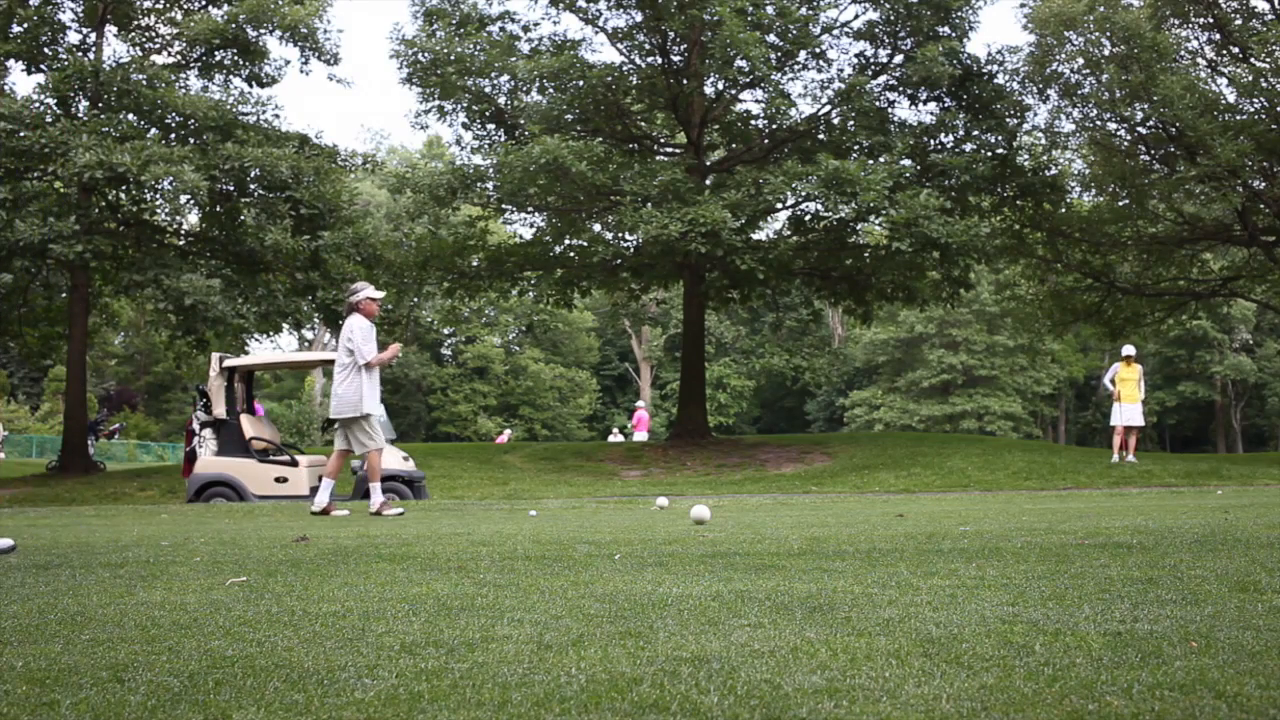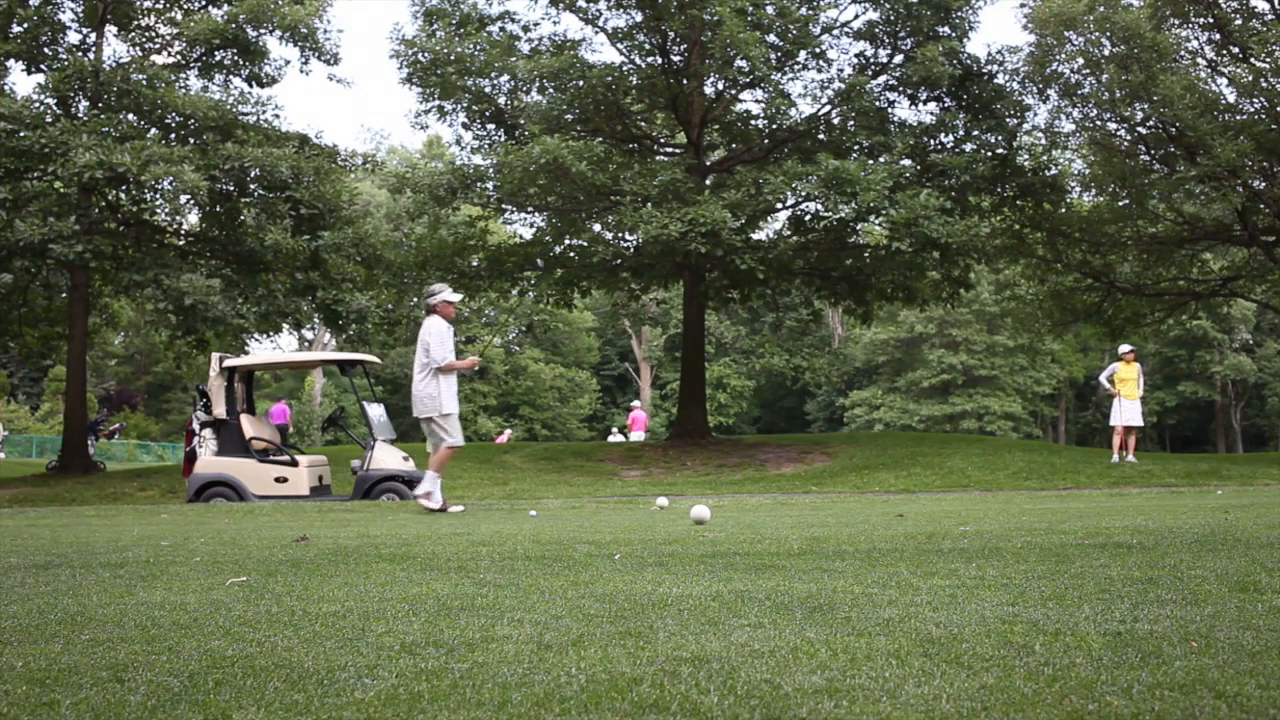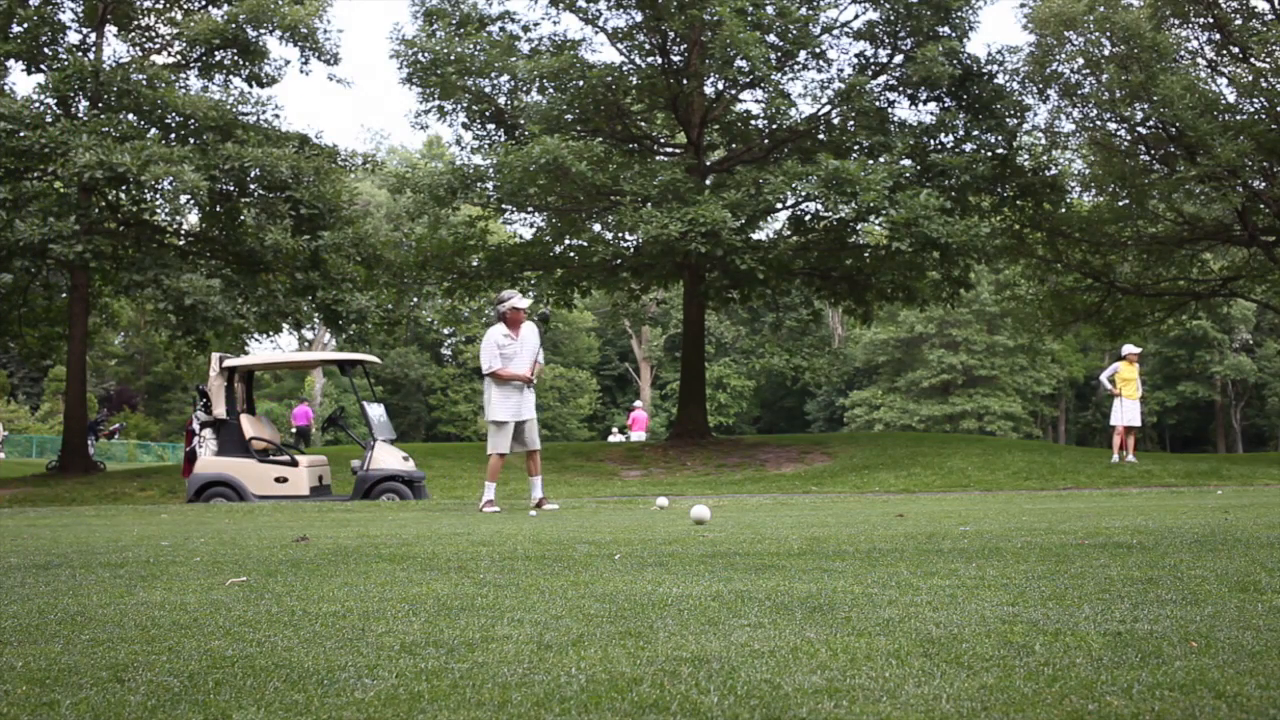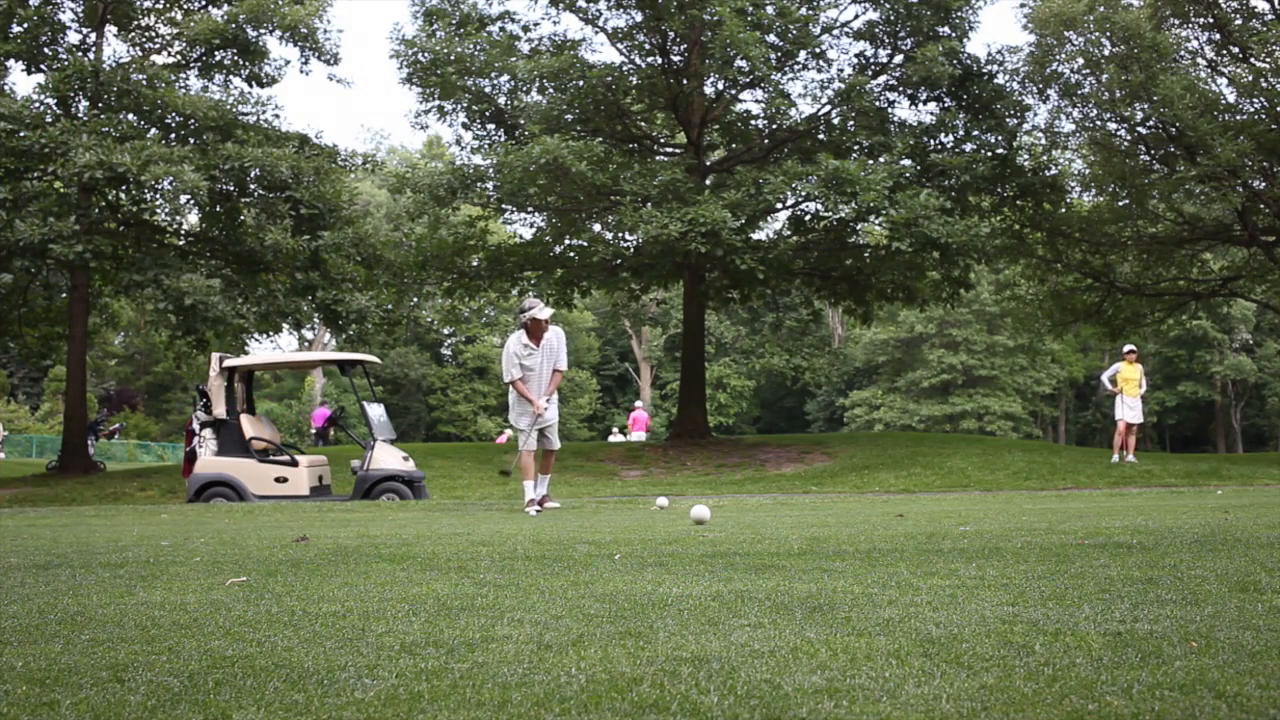
dt=1s
person 1, frame 1
left shoulder: (355, 324)
right shoulder: (359, 325)
right elbow: (370, 361)
left wrist: (385, 357)
right wrist: (390, 353)
left hip: (349, 399)
right hip: (357, 399)
left knee: (342, 450)
right knee: (373, 447)
left ankle: (321, 501)
right ankle: (377, 502)
person 1, frame 2
left shoulder: (436, 325)
right shoulder: (437, 326)
right elbow: (442, 363)
left wrist: (462, 364)
right wrist: (465, 364)
left hip: (436, 396)
right hip: (436, 397)
left knee: (439, 447)
right knee: (452, 443)
left ankle: (435, 499)
right ankle: (425, 489)
person 1, frame 3
left shoulder: (531, 329)
right shoulder: (493, 335)
left elbow: (538, 358)
right elbow: (492, 370)
left wrist: (532, 374)
right wrist: (519, 377)
left hip: (525, 400)
right hip: (501, 402)
left knee: (533, 448)
right knee: (499, 451)
left ankle: (537, 497)
right ankle: (488, 498)
person 1, frame 4
left shoulder: (557, 334)
right shoulder: (514, 343)
left elbow: (559, 369)
right elbow: (513, 379)
left wrist: (546, 397)
right wrist: (533, 401)
left hip: (548, 404)
right hip: (524, 406)
left knee: (551, 448)
right knee: (528, 449)
left ankle: (542, 493)
right ankle: (530, 498)
